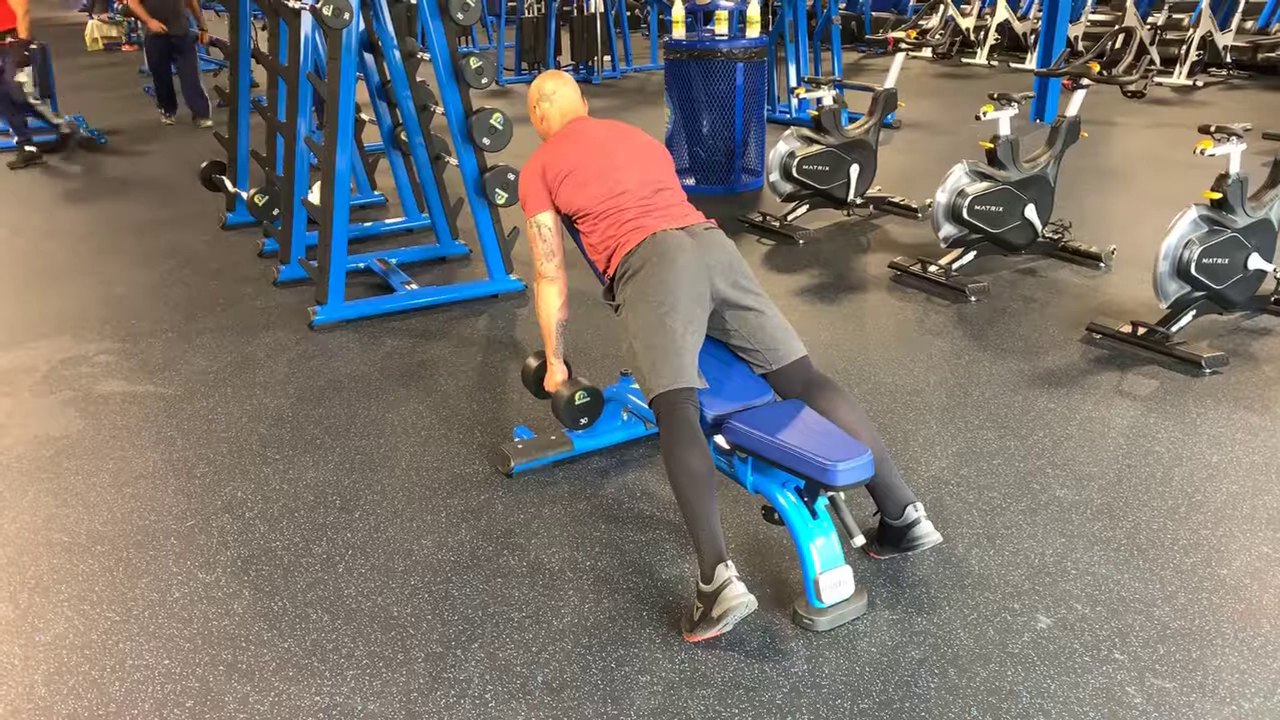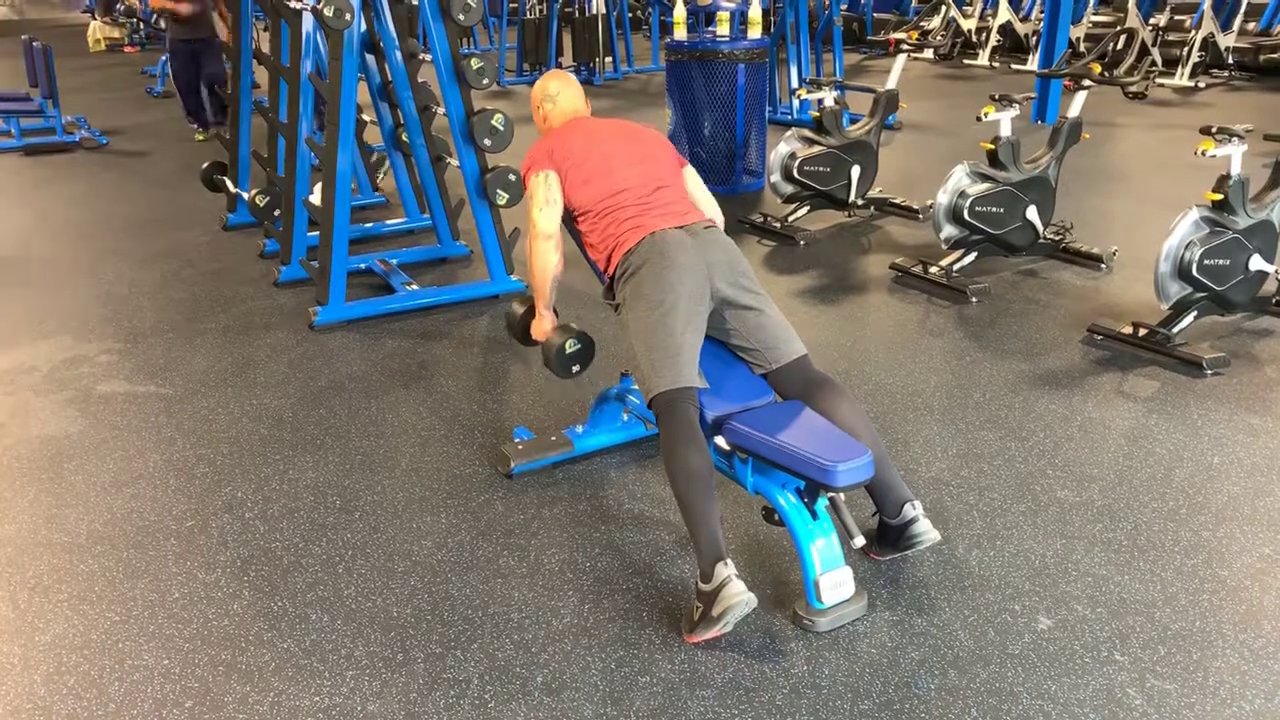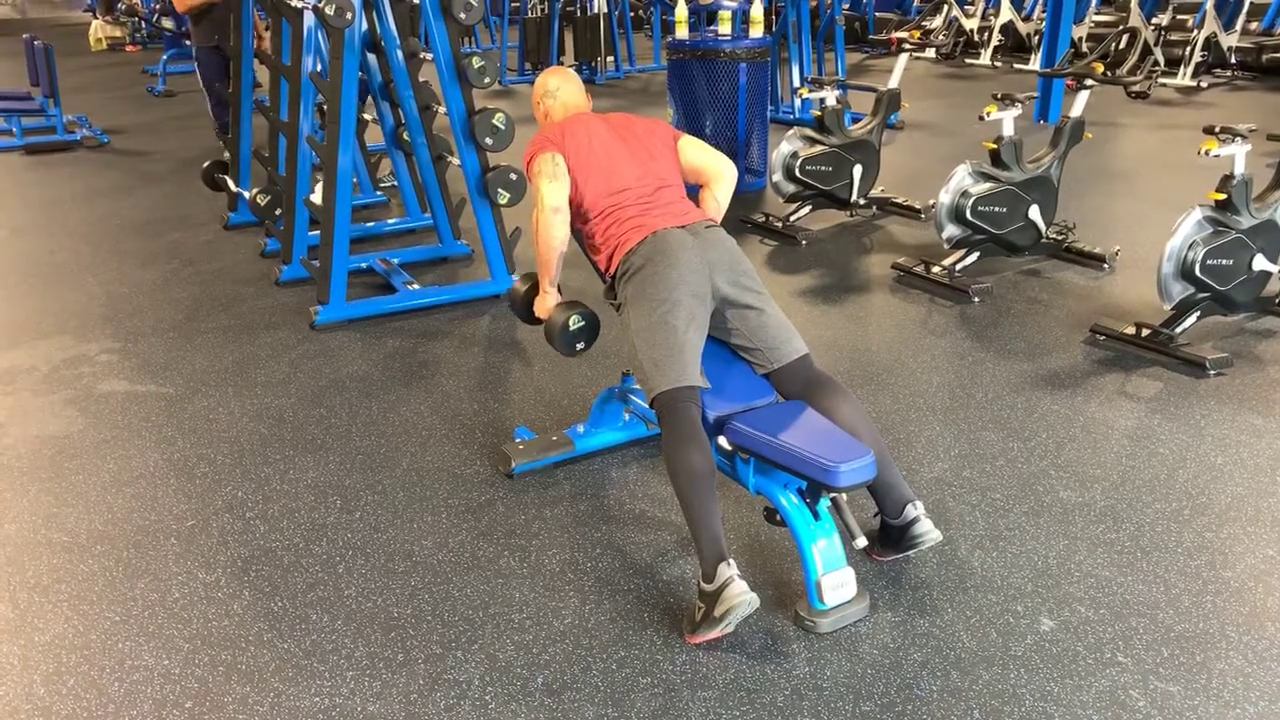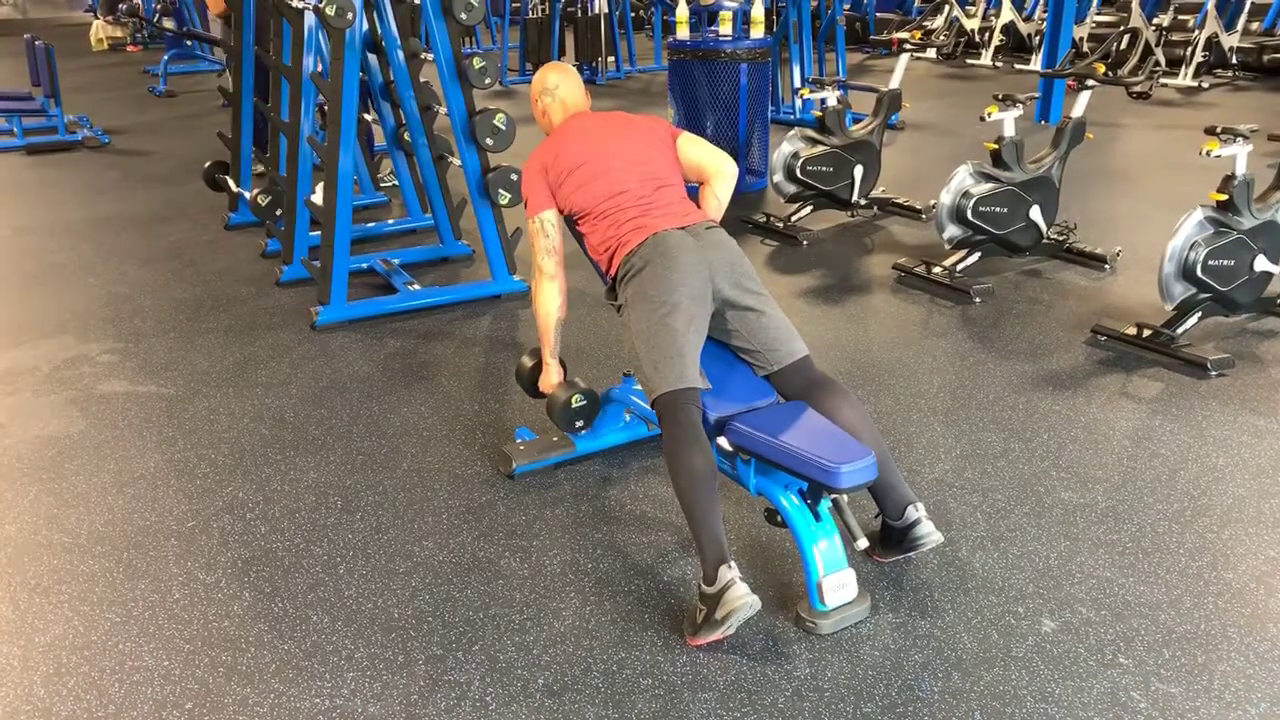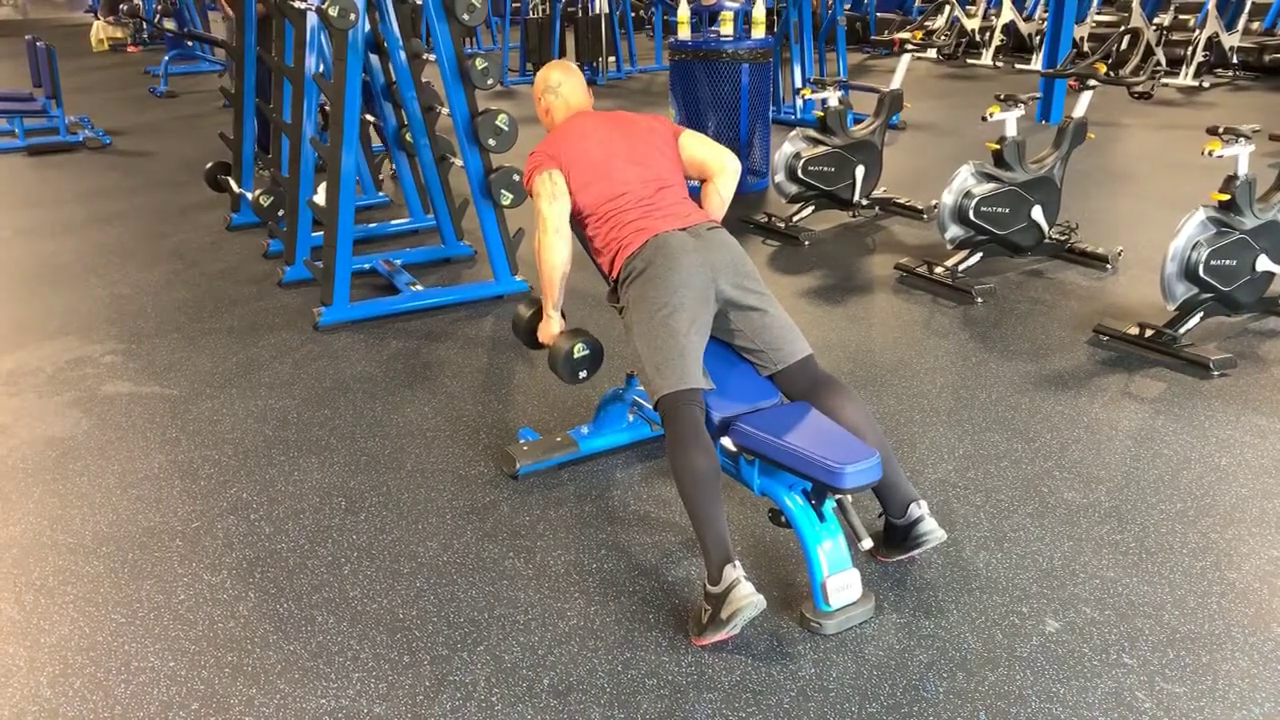
dt=1s
person 1, frame 1
left shoulder: (539, 168)
right shoulder: (639, 136)
left elbow: (550, 276)
left wrist: (555, 362)
left hip: (649, 263)
right hip: (713, 244)
left knee: (675, 409)
right knee: (804, 378)
left ankle: (718, 577)
right ankle: (902, 512)
person 1, frame 2
left shoulder: (546, 150)
right shoulder: (645, 133)
left elbow: (546, 235)
left wrist: (543, 313)
left hip: (650, 261)
right hip: (714, 245)
left knee: (676, 407)
right knee: (802, 377)
left ankle: (717, 576)
right ankle: (901, 512)
person 1, frame 3
left shoulder: (549, 141)
right shoulder: (648, 125)
left elbow: (554, 204)
right elbow: (721, 172)
left wrist: (547, 288)
left hip: (650, 261)
right hip: (714, 242)
left knee: (678, 407)
right knee: (803, 375)
left ankle: (720, 577)
right ankle: (902, 511)
person 1, frame 4
left shoulder: (542, 162)
right shoulder: (647, 124)
left elbow: (549, 273)
right elbow: (722, 170)
left wrist: (550, 360)
left hip: (651, 264)
right hip: (714, 244)
left knee: (678, 410)
right knee: (803, 377)
left ankle: (721, 579)
right ankle: (903, 512)
person 1, frame 5
left shoulder: (548, 152)
right shoulder: (650, 122)
left elbow: (555, 221)
right elbow: (725, 165)
left wrist: (551, 312)
left hip: (652, 264)
right hip: (716, 245)
left knee: (681, 410)
right knee: (808, 376)
left ankle: (726, 579)
right ankle: (907, 511)
